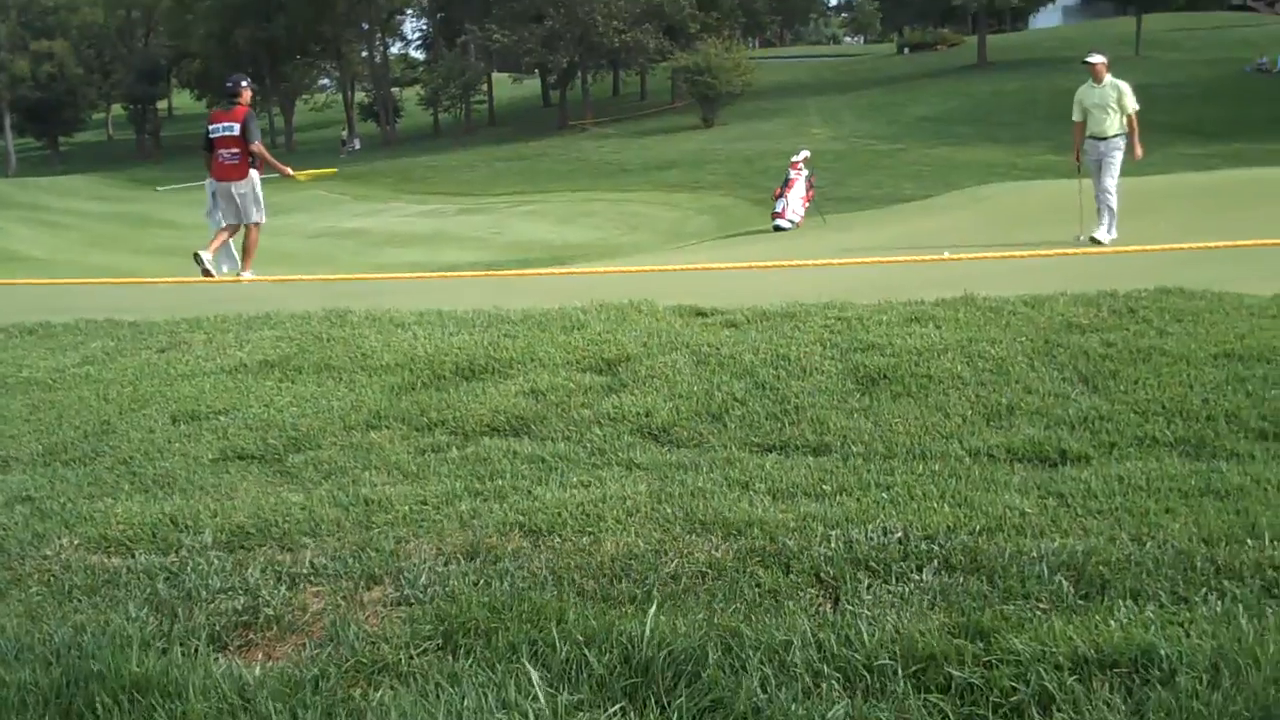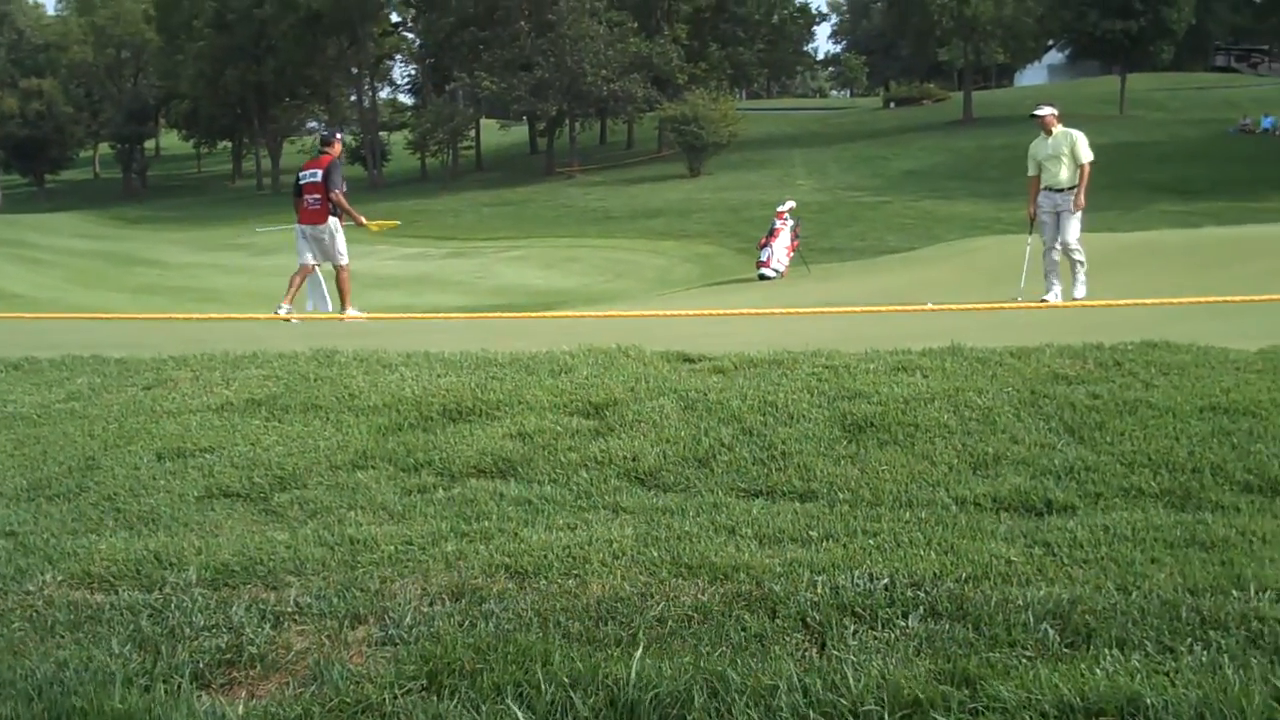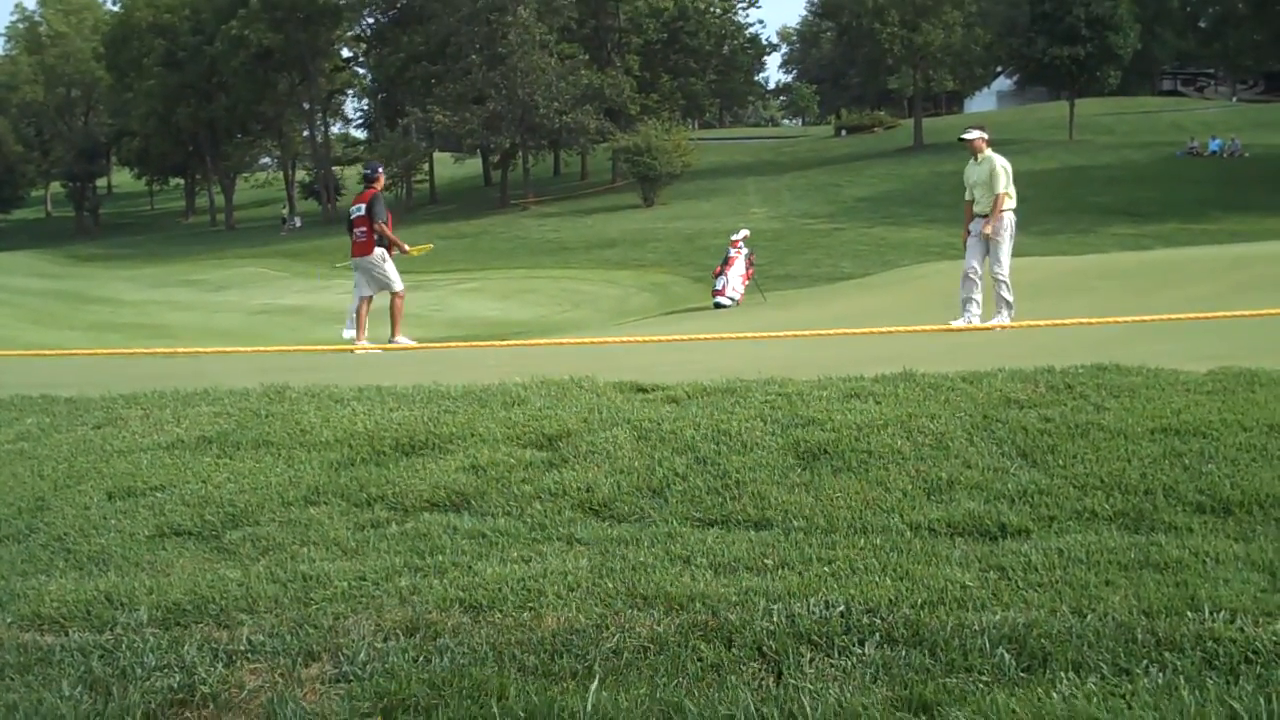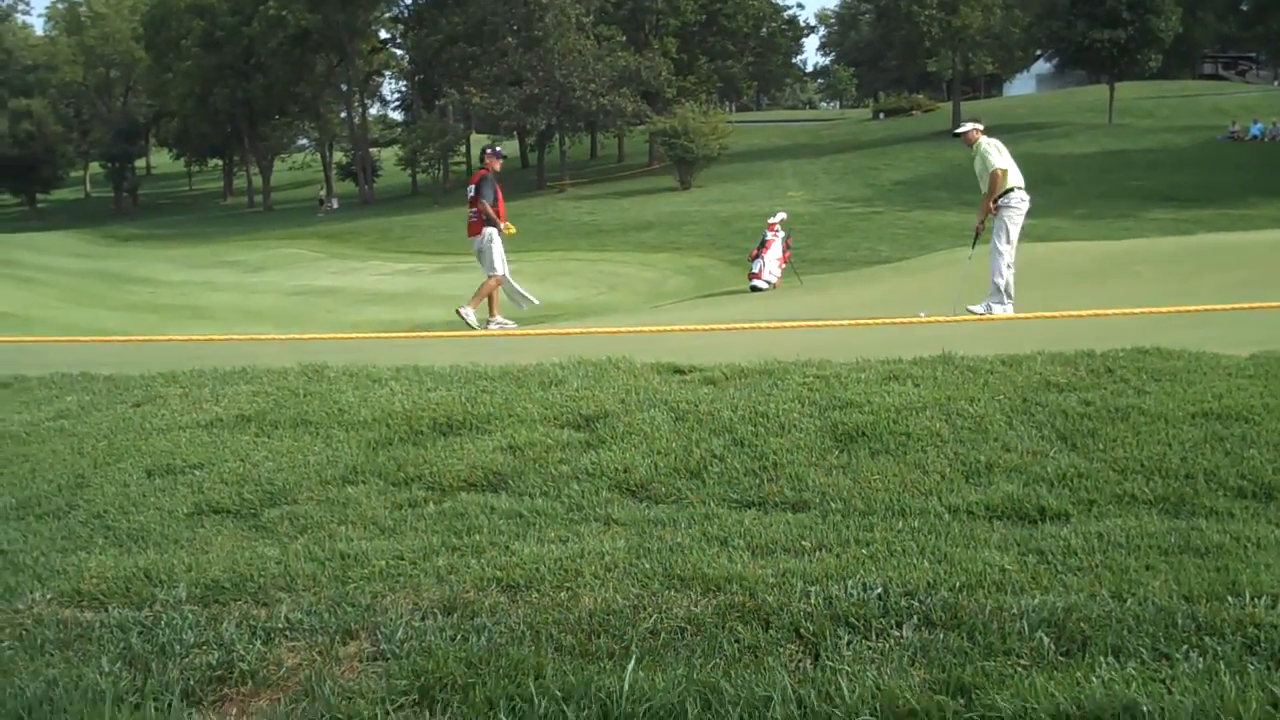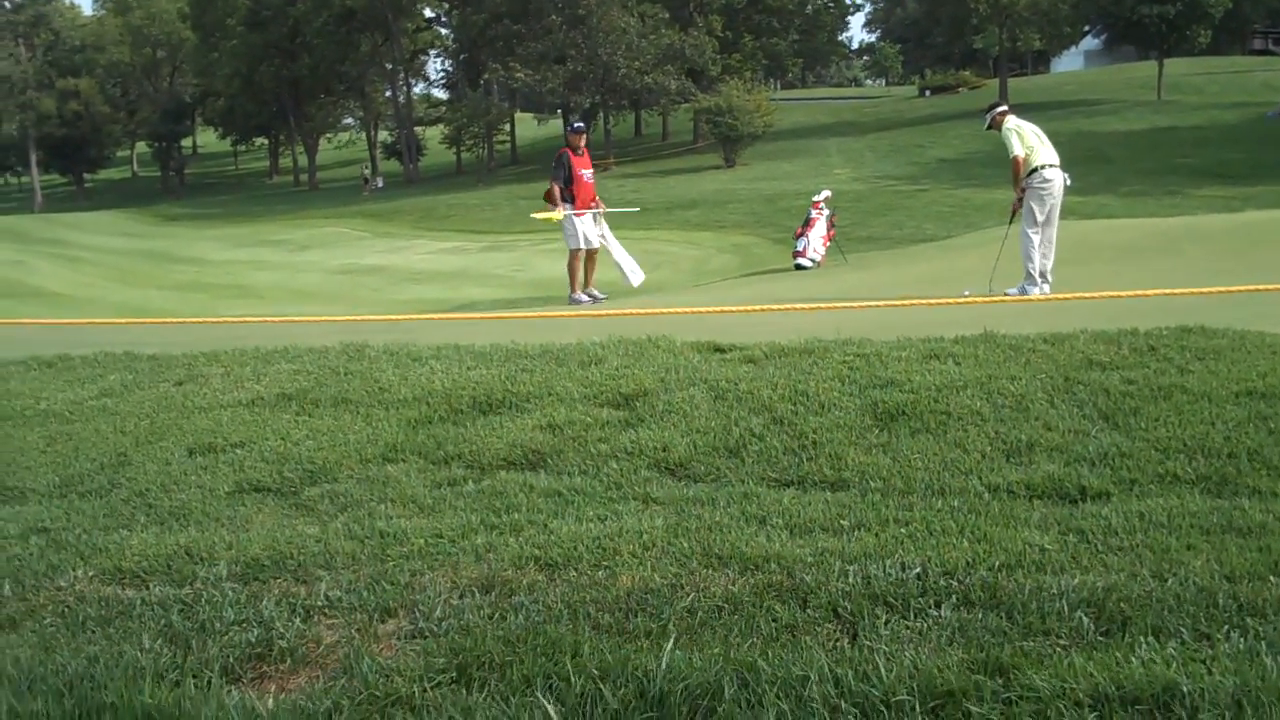
dt=1s
person 1, frame 1
left shoulder: (1119, 87)
right shoulder: (1081, 92)
left elbow: (1131, 116)
right elbow: (1079, 123)
left wrist: (1136, 143)
right wrist: (1076, 149)
left hip: (1114, 143)
right hip: (1091, 143)
left knee: (1108, 186)
right knee: (1099, 190)
left ankle: (1104, 231)
right ankle: (1111, 229)
person 1, frame 2
left shoulder: (1073, 136)
right shoulder: (1035, 146)
left elbow: (1085, 165)
right elbow: (1033, 177)
left wrist: (1080, 193)
right wrist: (1031, 204)
left hip: (1070, 195)
right hip: (1046, 197)
left knee: (1069, 241)
right knee: (1050, 245)
left ankle: (1079, 280)
right ankle: (1053, 290)
person 1, frame 3
left shoulder: (997, 163)
right shoulder: (969, 168)
left elbow: (1000, 196)
left wrist: (989, 224)
right wrist: (966, 227)
left hip: (1000, 220)
right hip: (978, 222)
left knee: (999, 271)
right knee: (970, 269)
left ankle: (1004, 315)
right ankle: (971, 315)
person 1, frame 4
left shoulder: (987, 145)
right shoulder: (978, 156)
left elbow: (997, 172)
right elbow: (987, 192)
left wrist: (989, 202)
right wrist: (981, 219)
left hip: (1012, 201)
right hip: (1004, 203)
left knee: (999, 250)
right knee: (1003, 254)
left ankle: (996, 303)
right ankle: (1005, 304)
person 1, frame 5
left shoulder: (1008, 128)
right shoulder: (1024, 125)
left elbow: (1018, 159)
left wrist: (1016, 186)
right wrist: (1022, 195)
left hip: (1042, 179)
right hip: (1056, 176)
left knee: (1030, 232)
right knee: (1046, 235)
left ankle: (1031, 284)
right ankle: (1042, 282)
person 2, frame 1
left shoulder: (215, 117)
right shoulder: (246, 114)
left elbow: (208, 151)
right elbow: (254, 147)
left wrist: (213, 174)
right wrist: (279, 167)
left hip: (221, 179)
right hip: (244, 178)
left knee: (232, 225)
right knee: (253, 225)
left ankle: (207, 253)
right ankle: (245, 273)
person 2, frame 2
left shoulder: (306, 166)
right shoulder: (332, 163)
left elbow: (297, 197)
right elbow: (334, 195)
left wrist: (302, 218)
right wrist: (355, 216)
left hip: (306, 223)
right hip: (326, 222)
left knee: (305, 267)
right knee: (342, 266)
left ankle: (285, 306)
right ankle: (346, 310)
person 2, frame 3
left shoulder: (356, 200)
right shoulder: (375, 196)
left elbow: (350, 230)
right elbow: (377, 225)
right wrist: (399, 244)
left hip: (358, 255)
right hip: (375, 253)
left knee: (365, 298)
right knee: (398, 292)
left ankle: (360, 340)
right ankle: (396, 336)
person 2, frame 4
left shoulder: (477, 179)
right shoulder: (486, 177)
right elbow: (482, 204)
right wrist: (499, 223)
left hip: (477, 233)
right hip: (488, 233)
left knee: (493, 276)
right knee: (496, 277)
left ankle: (494, 317)
right ankle: (468, 308)
person 2, frame 5
left shoulder: (585, 153)
right shoulder: (564, 156)
right elbow: (555, 183)
left wrist: (597, 199)
right wrist: (558, 204)
left hip: (587, 210)
right hip: (571, 210)
left knee: (594, 249)
right knee: (576, 251)
left ankle: (588, 288)
right ankle: (574, 293)
